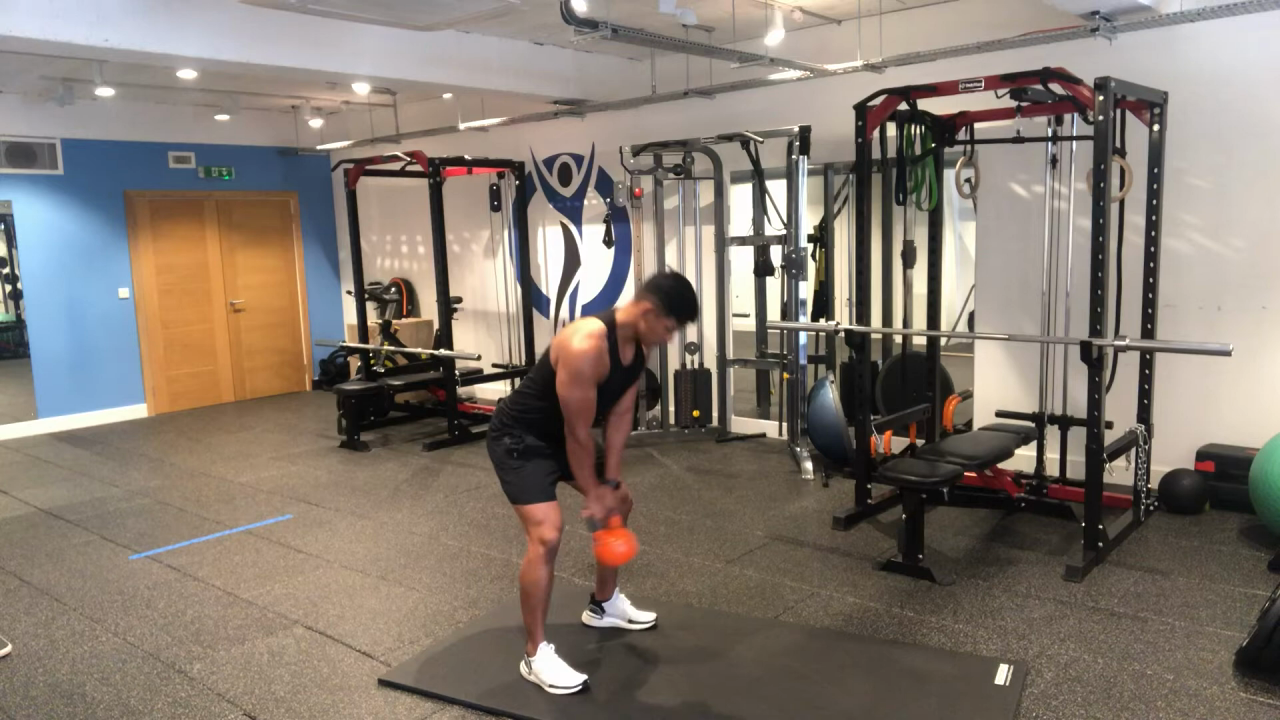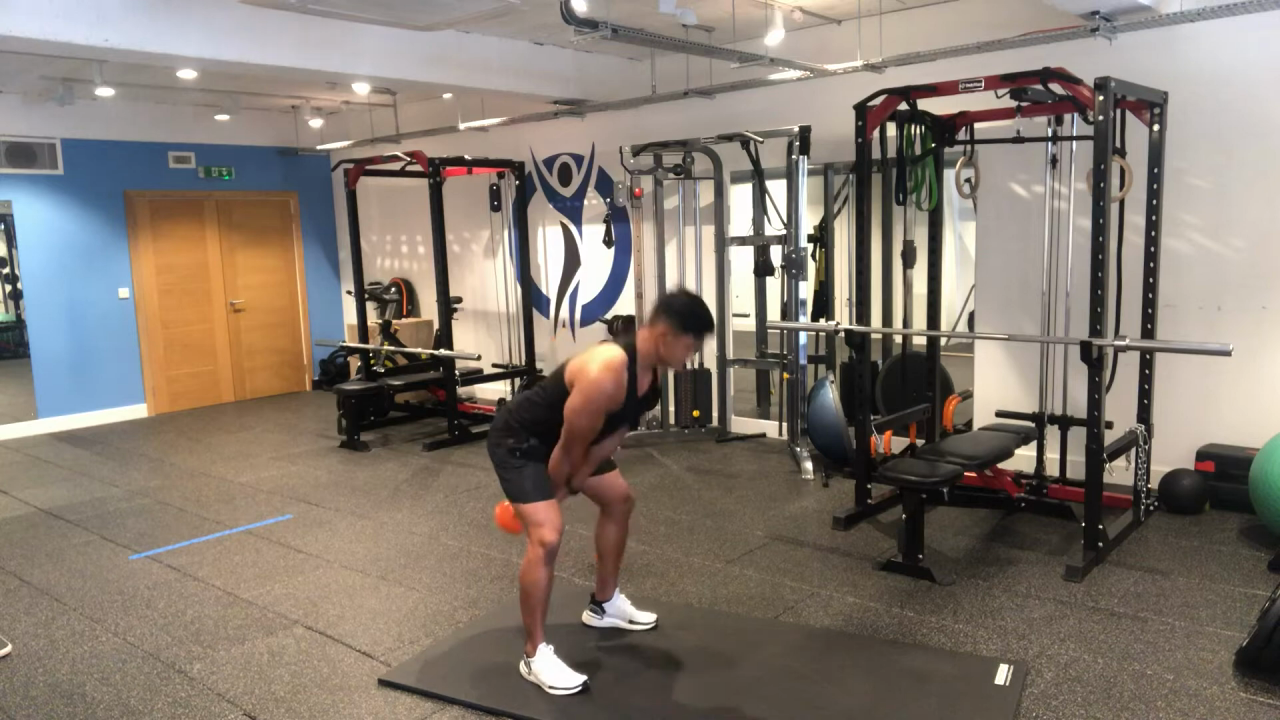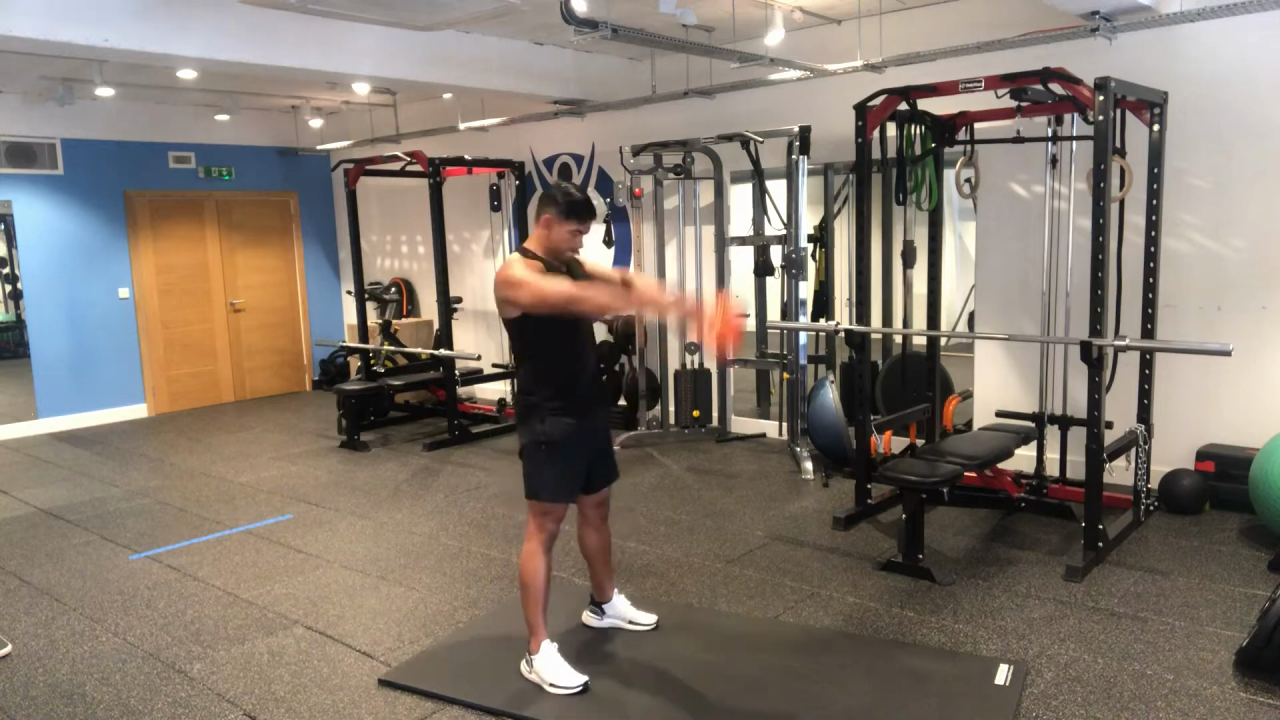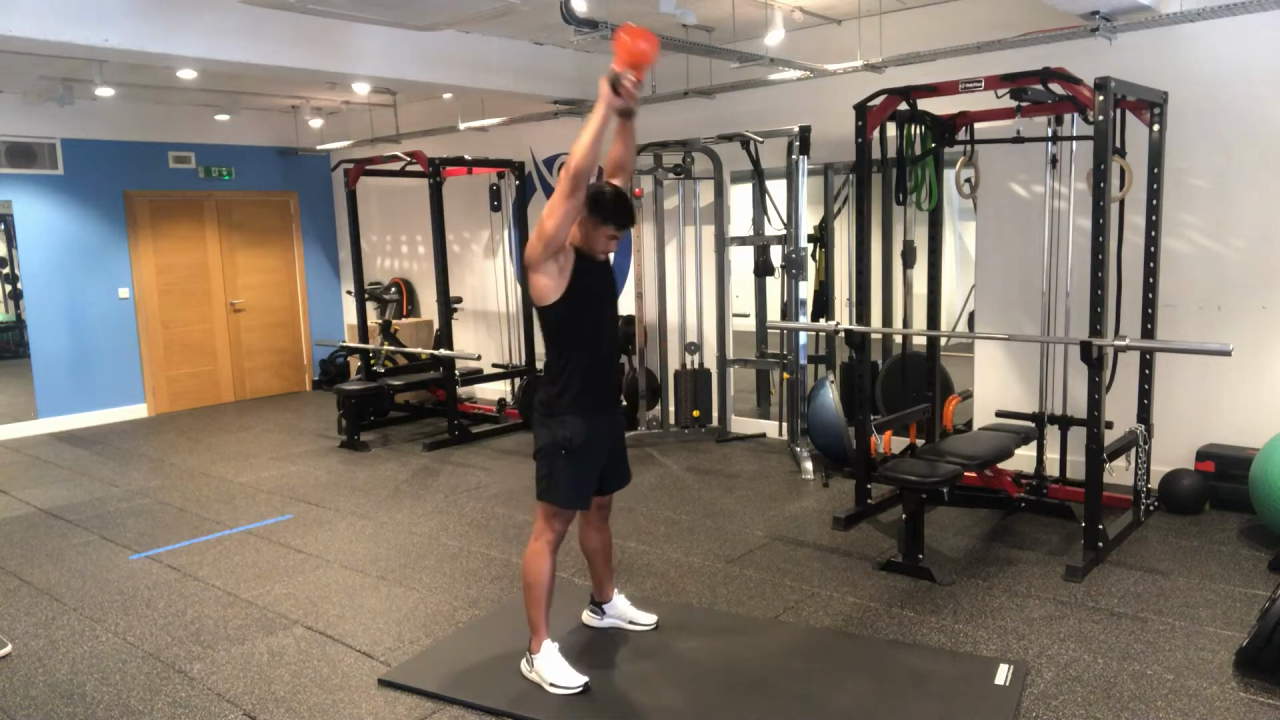
dt=0.4s
person 1, frame 1
left shoulder: (637, 344)
right shoulder: (587, 346)
left elbow: (620, 415)
right elbow: (578, 431)
left wrist: (612, 479)
right wrist: (592, 494)
left hip: (564, 433)
right hip: (520, 437)
left knee: (619, 502)
right knee: (547, 534)
left ankle: (604, 603)
right ankle: (535, 654)
person 1, frame 2
left shoulder: (650, 371)
right shoulder: (605, 375)
left elbow: (610, 436)
right elbow: (570, 447)
left wrist: (574, 480)
right wrist: (555, 488)
right hip: (522, 438)
left knee: (620, 502)
right knee: (547, 536)
left ankle: (605, 603)
right ankle: (535, 655)
person 1, frame 3
left shoulder: (574, 266)
right shoulder: (516, 275)
left elbow: (625, 283)
right elbow: (582, 302)
left wrist: (674, 300)
right wrist: (661, 307)
left hip: (588, 410)
right hip: (547, 419)
left knee: (596, 507)
right knee: (544, 527)
left ankle: (603, 604)
right ankle: (537, 653)
person 1, frame 4
left shoulder: (597, 254)
right shoulder: (550, 259)
left elbow: (618, 173)
right elbow: (573, 183)
left wrist: (626, 114)
right wrist: (603, 109)
left hip: (605, 411)
right hip: (566, 417)
left knee: (598, 512)
right knee: (551, 527)
left ankle: (604, 604)
right ankle: (537, 652)
